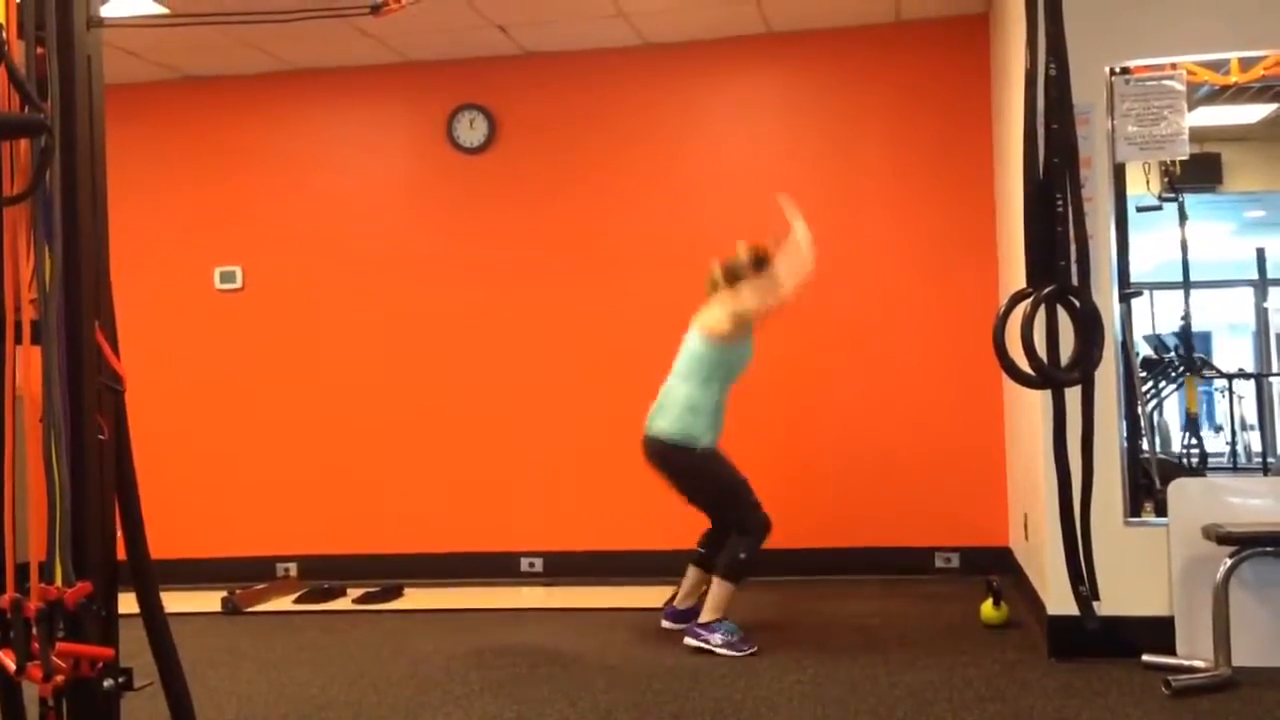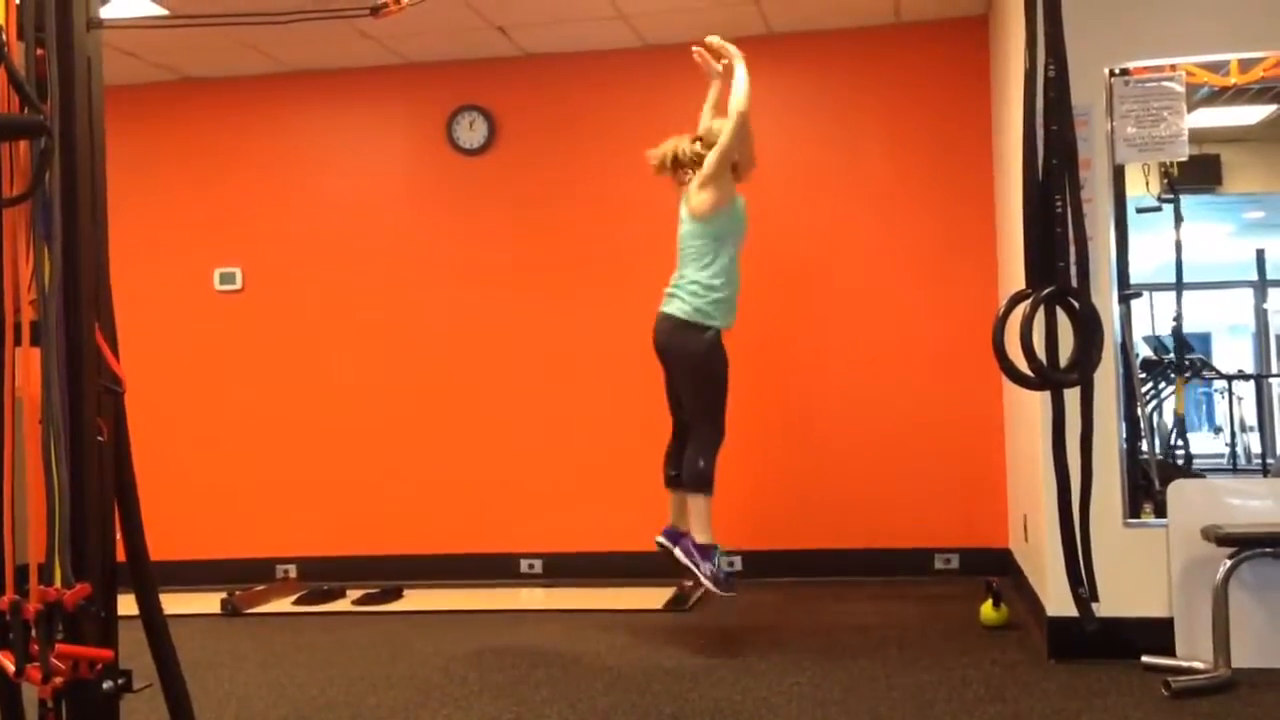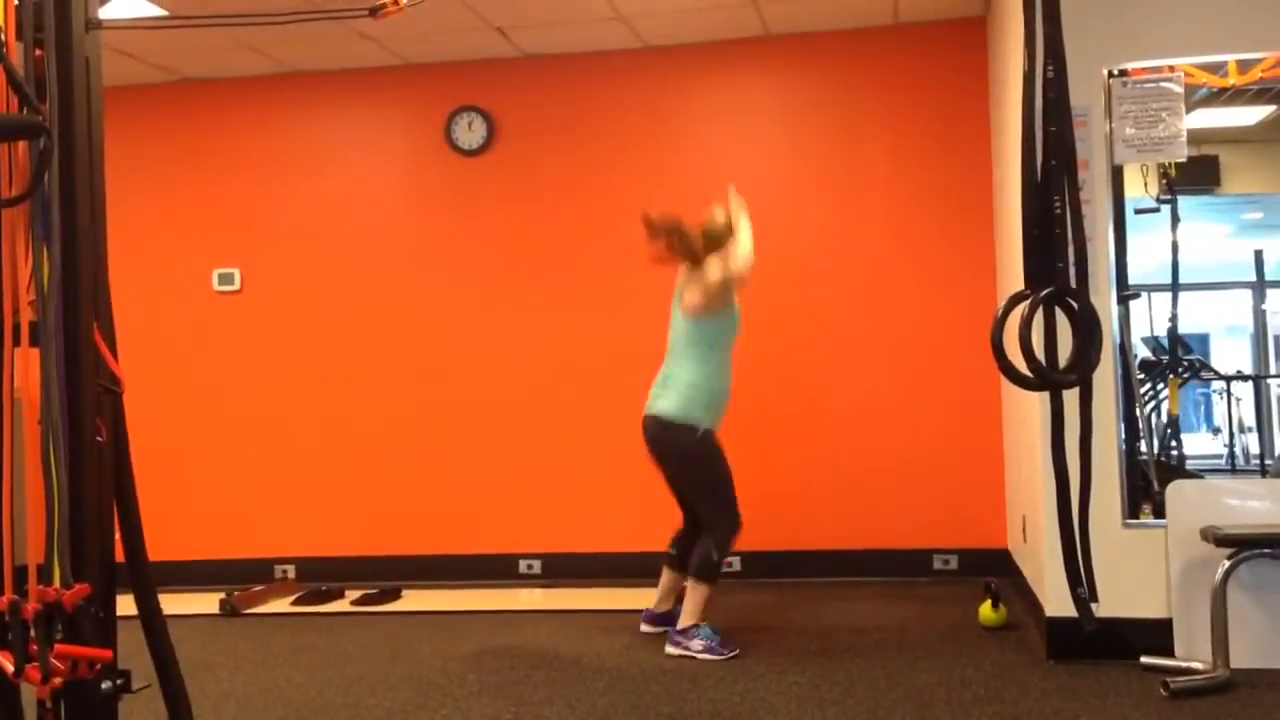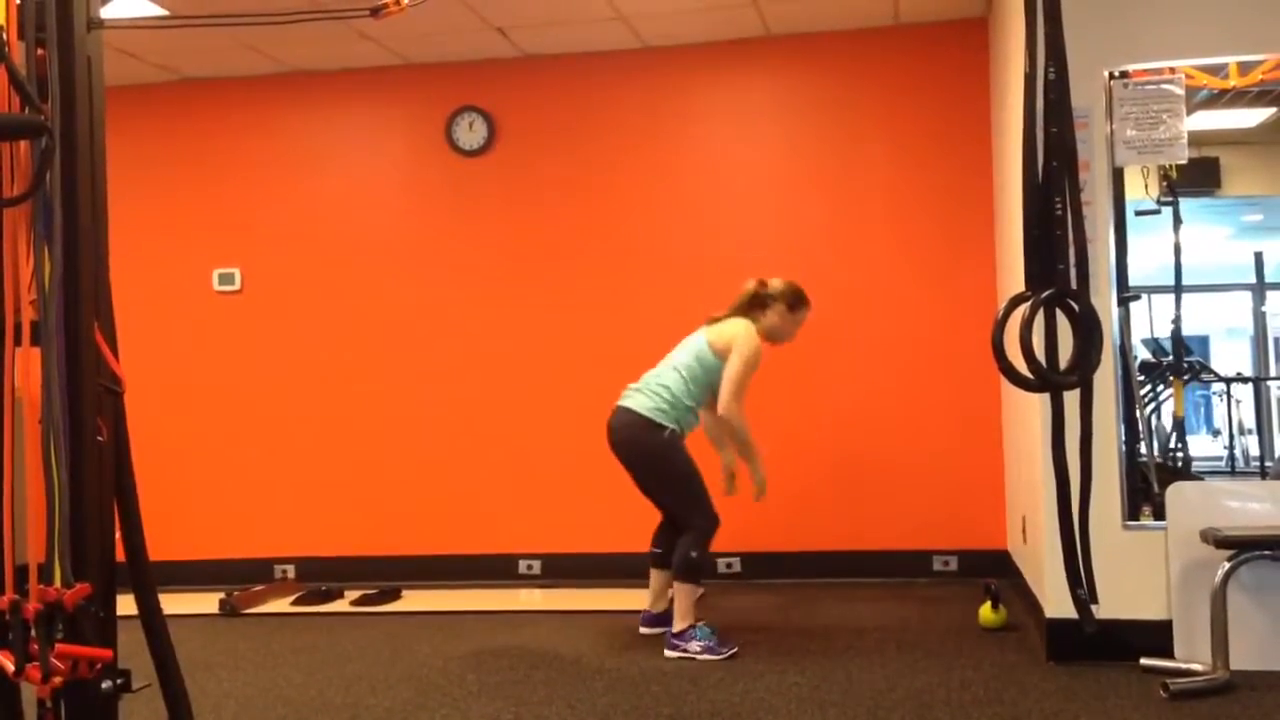
dt=0.3s
person 1, frame 1
left shoulder: (722, 311)
right shoulder: (734, 308)
left elbow: (777, 288)
right elbow: (787, 284)
left wrist: (792, 246)
right wrist: (800, 235)
left hip: (671, 439)
right hip: (682, 441)
left knee: (733, 527)
right knee: (752, 526)
left ankle: (681, 608)
right ankle: (708, 624)
person 1, frame 2
left shoulder: (699, 188)
right shoulder: (711, 183)
left elbow: (712, 131)
right elbow: (739, 114)
left wrist: (717, 80)
right wrist: (738, 65)
left hip: (678, 325)
right hip: (695, 329)
left knee: (688, 430)
right knee: (706, 432)
left ankle: (679, 529)
right ankle: (699, 540)
person 1, frame 3
left shoulder: (696, 281)
right shoulder: (708, 281)
right elbow: (740, 265)
left wrist: (729, 220)
right wrist: (741, 220)
left hip: (665, 421)
right hip: (684, 426)
left knee: (700, 520)
right knee: (723, 523)
left ankle: (661, 610)
right ankle: (687, 629)
person 1, frame 4
left shoulder: (728, 333)
right shoulder: (749, 339)
left elbow: (709, 411)
right elbow: (728, 414)
left wrist: (727, 459)
right wrist: (755, 464)
left hip: (629, 418)
right hip: (646, 425)
left knee: (677, 515)
right knee: (699, 519)
left ankle: (657, 610)
right ankle: (683, 633)
